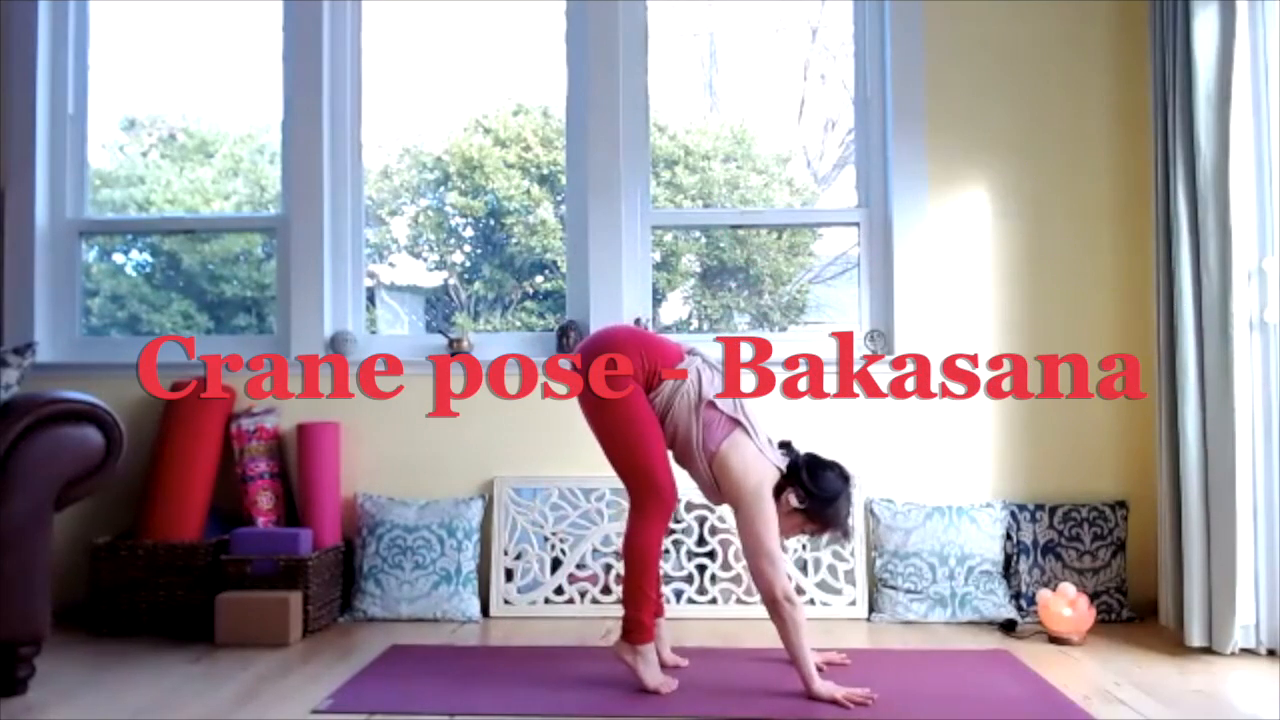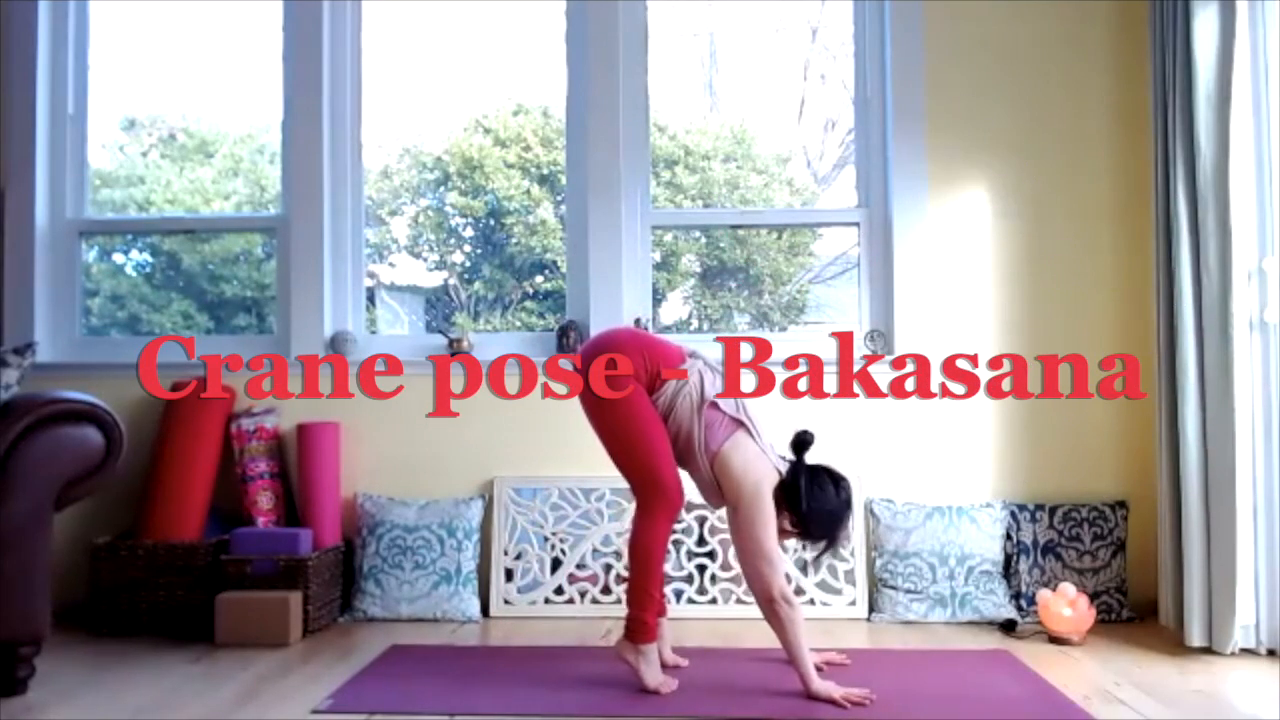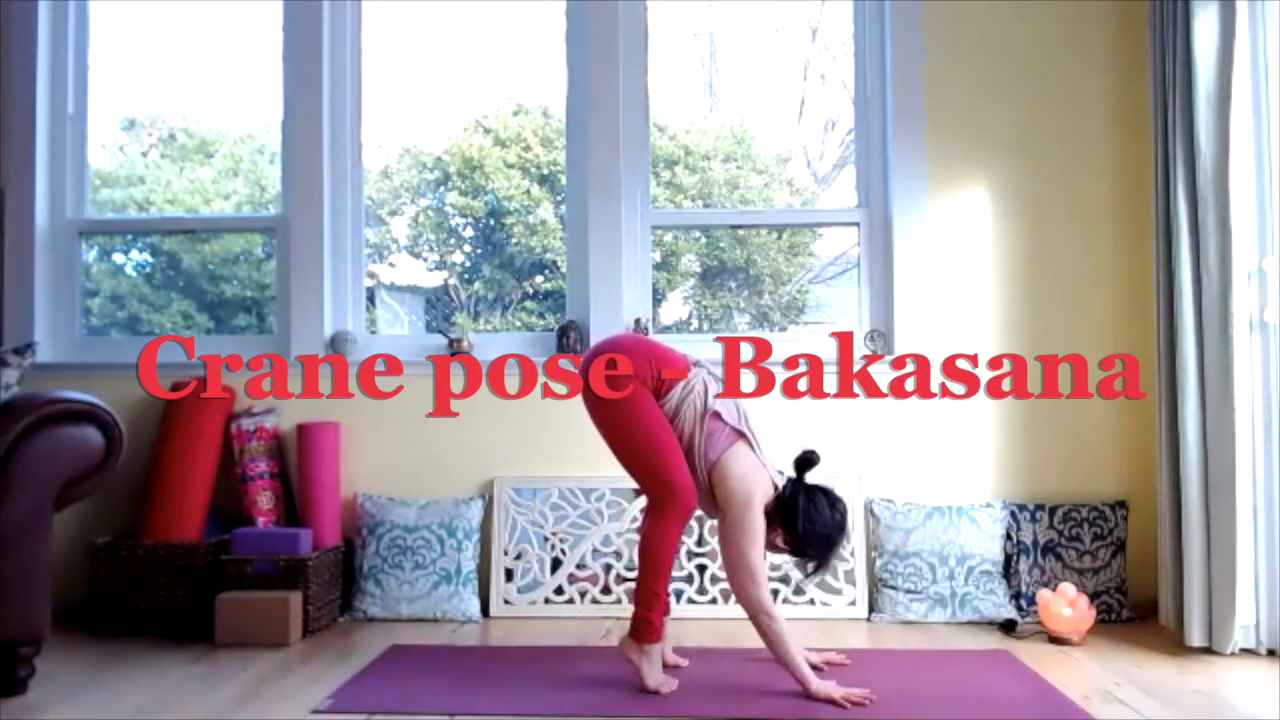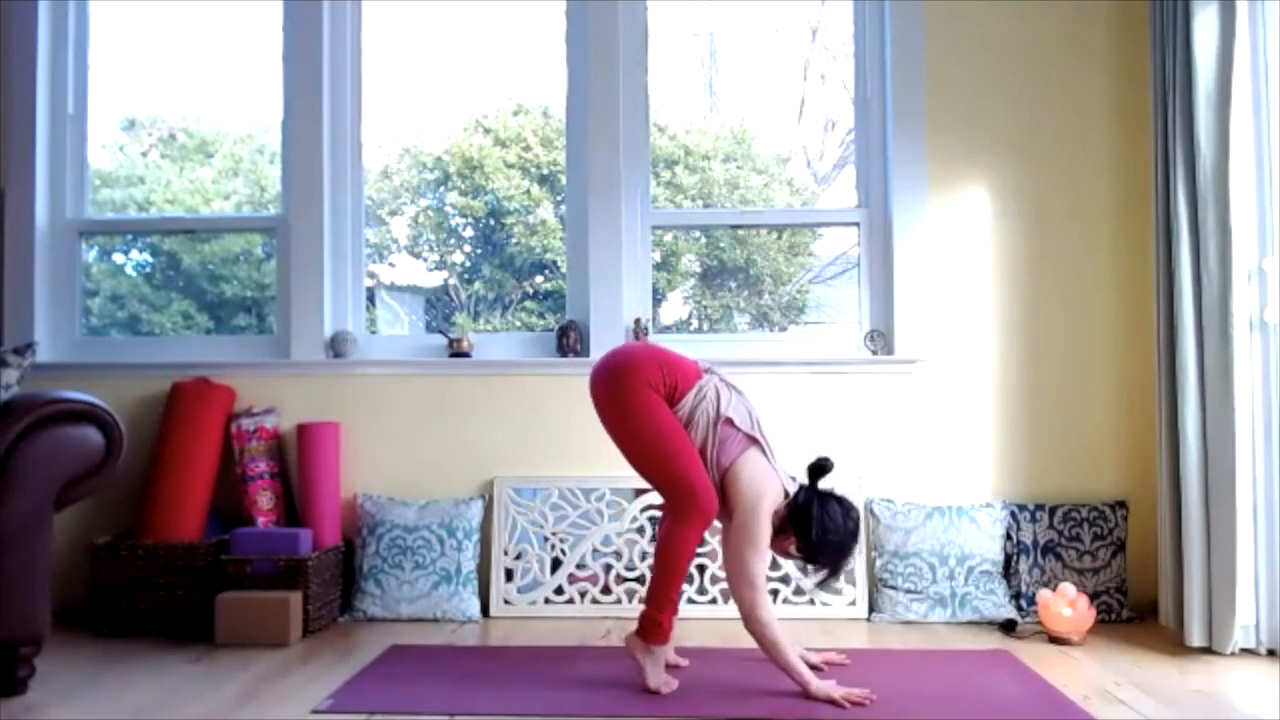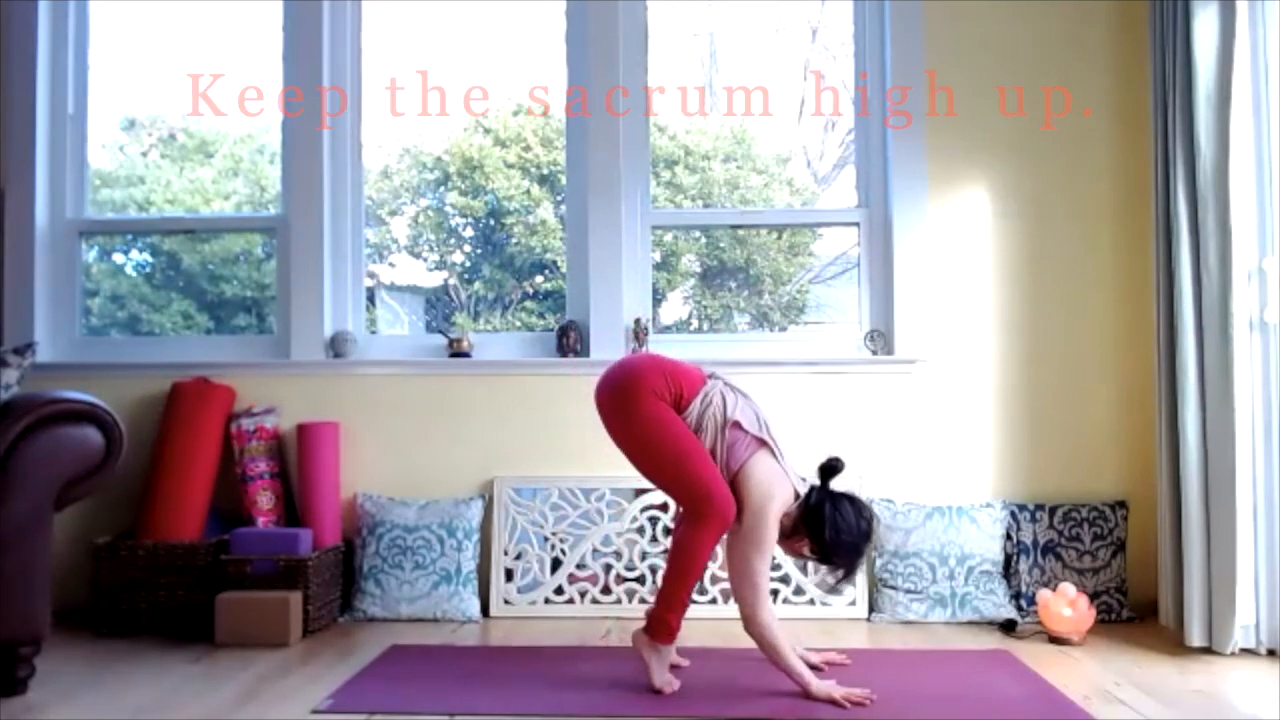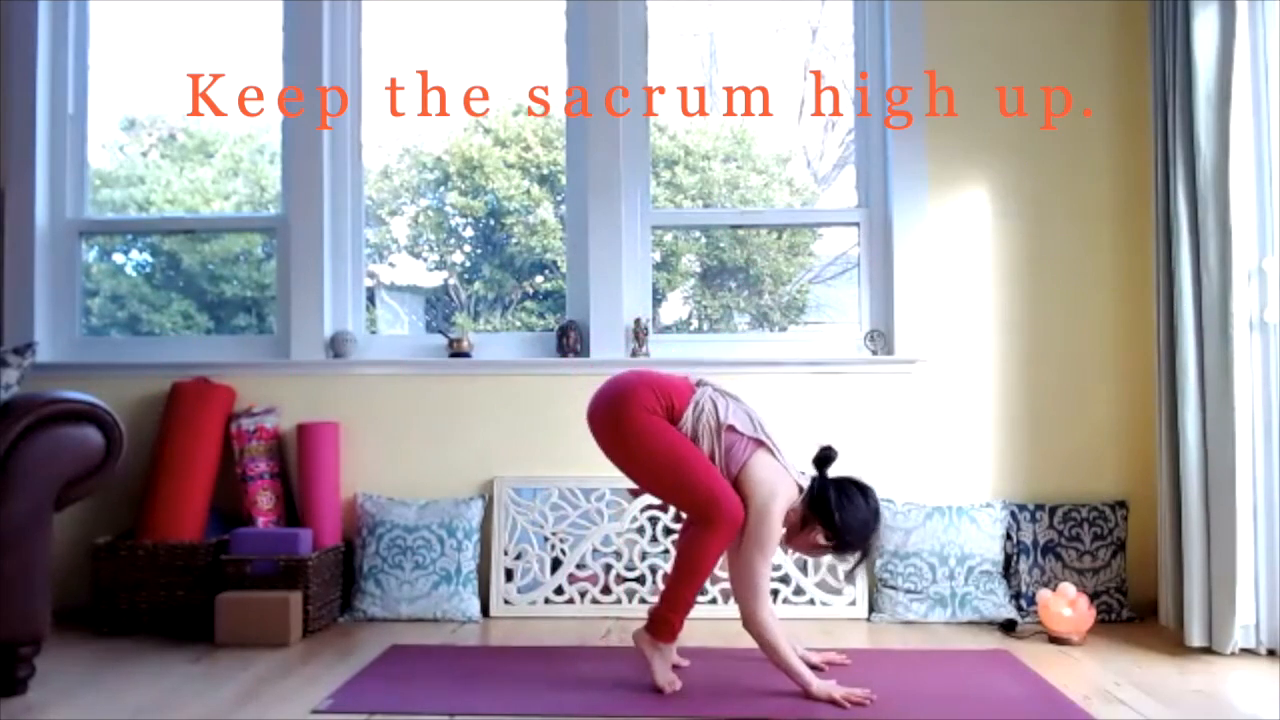
dt=0.4s
person 1, frame 1
left shoulder: (765, 474)
right shoulder: (755, 486)
left elbow: (772, 584)
right elbow: (780, 594)
left wrist: (802, 652)
right wrist: (813, 682)
left hip: (640, 365)
right hip: (616, 360)
left knee: (652, 500)
right knee: (656, 500)
left ankle: (653, 630)
right ankle: (638, 640)
person 1, frame 2
left shoulder: (764, 478)
right shoulder: (756, 488)
left elbow: (758, 578)
right elbow: (777, 595)
left wrist: (800, 653)
right wrist: (812, 681)
left hip: (642, 368)
right hip: (618, 362)
left knee: (659, 501)
right knee: (663, 500)
left ankle: (655, 631)
right ankle: (640, 639)
person 1, frame 3
left shoulder: (763, 492)
right shoulder: (748, 500)
left elbow: (744, 584)
right elbow: (761, 606)
left wrist: (794, 654)
right wrist: (811, 682)
left hip: (643, 373)
right hip: (621, 368)
left knee: (670, 502)
right knee: (676, 501)
left ankle: (655, 632)
right ankle: (644, 638)
person 1, frame 4
left shoulder: (777, 496)
right shoulder: (759, 503)
left elbow: (752, 592)
right elbow: (755, 612)
left wrist: (792, 652)
right wrist: (811, 683)
left hip: (653, 378)
right hip: (632, 375)
left knee: (687, 504)
right knee: (696, 505)
left ankle: (658, 633)
right ankle: (651, 637)
person 1, frame 5
left shoulder: (789, 496)
right shoulder: (769, 504)
left elbow: (749, 586)
right elbow: (755, 614)
left wrist: (793, 651)
right wrist: (811, 684)
left hip: (655, 386)
right hip: (637, 387)
left knee: (704, 511)
right knee: (714, 510)
left ankle: (662, 632)
right ankle: (657, 636)
person 1, frame 6
left shoulder: (788, 493)
right shoulder: (773, 500)
left elbow: (750, 587)
right elbow: (756, 613)
left wrist: (793, 652)
right wrist: (812, 684)
left hip: (647, 404)
right hip: (628, 405)
left knee: (712, 517)
right knee: (722, 515)
left ankle: (663, 632)
right ankle: (659, 635)
